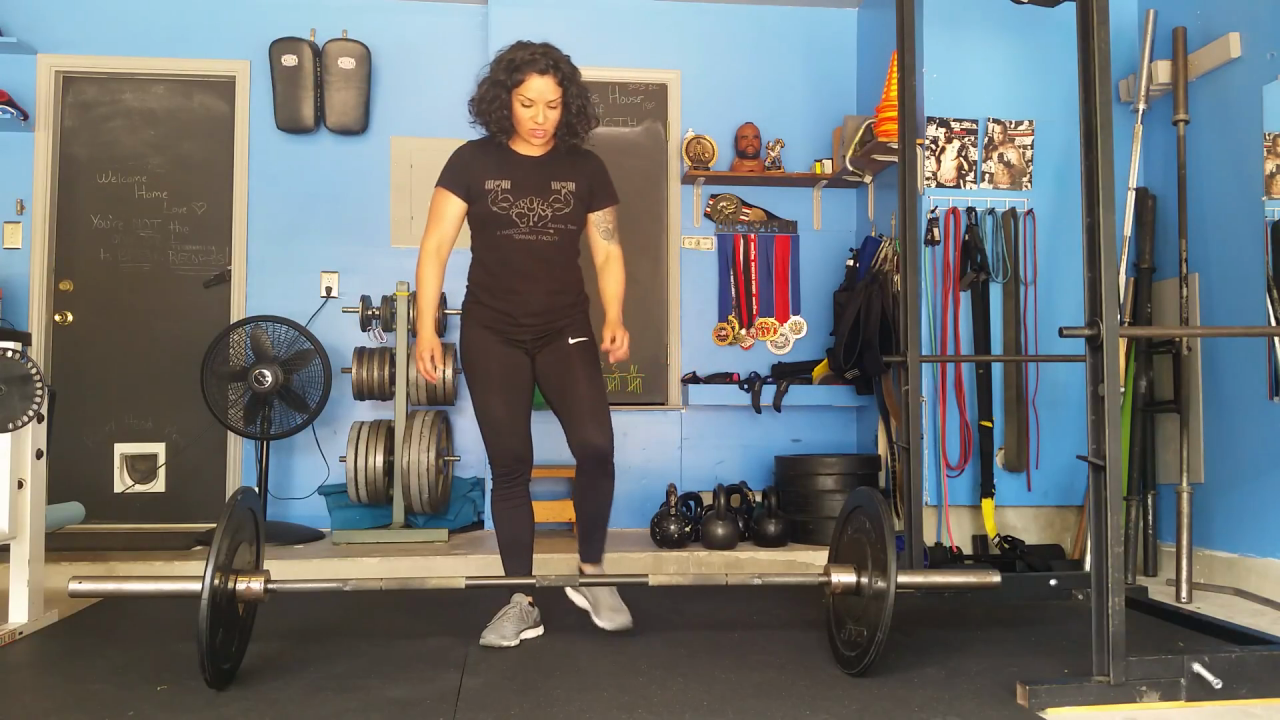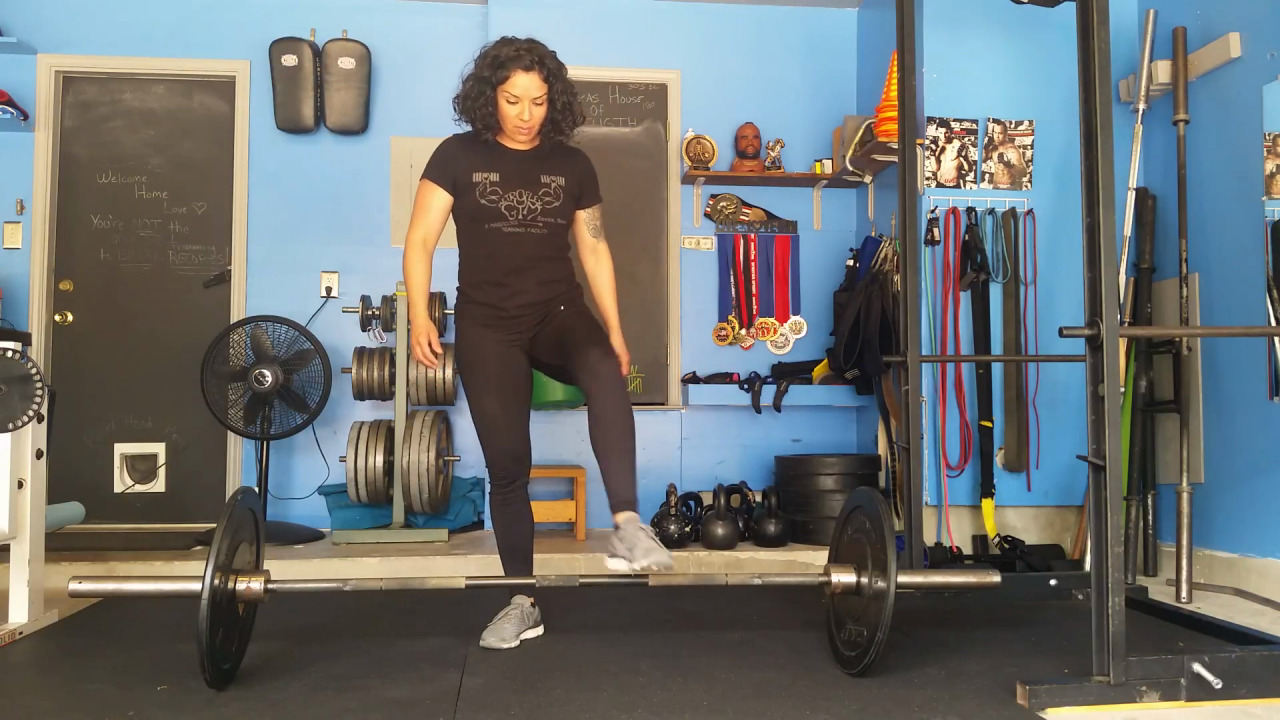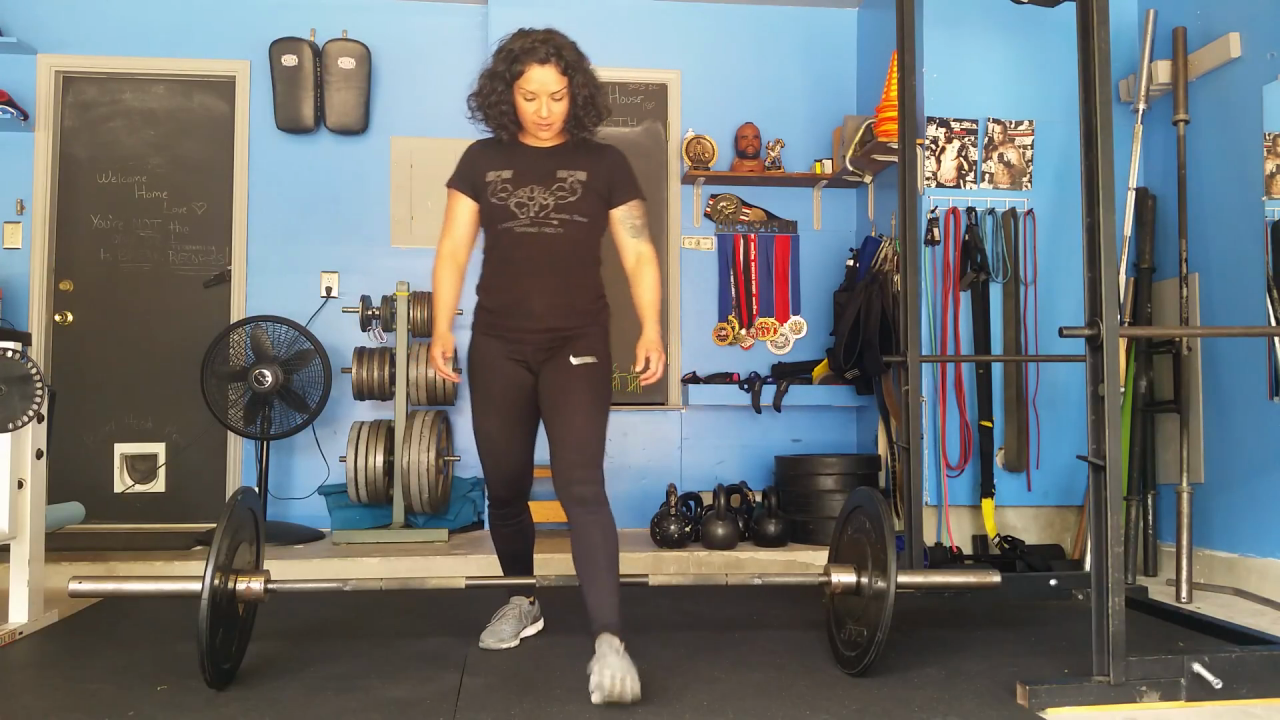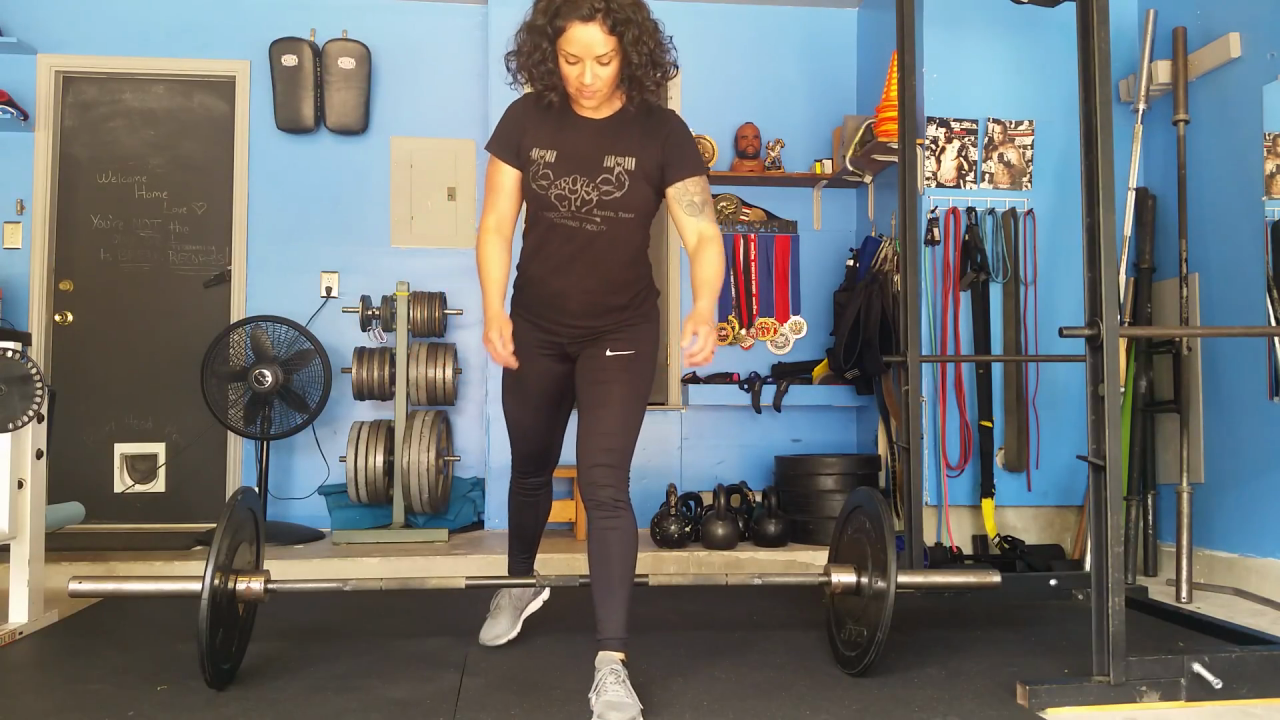
dt=0.5s
person 1, frame 1
left shoulder: (585, 168)
right shoulder: (472, 162)
left elbow: (608, 253)
right elbow: (435, 247)
left wrist: (613, 319)
right wrist: (426, 328)
left hip: (564, 328)
right hip: (491, 333)
left knee: (595, 444)
right knee: (510, 465)
left ankle: (590, 576)
right ankle: (521, 602)
person 1, frame 2
left shoulder: (572, 164)
right shoulder: (458, 156)
left elbow: (593, 251)
right elbow: (420, 239)
left wrist: (615, 329)
right wrist: (419, 316)
left hip: (558, 313)
right hip: (486, 327)
left knee: (604, 382)
right knee: (507, 466)
left ankle: (628, 529)
right ankle: (523, 602)
person 1, frame 3
left shoulder: (604, 163)
right shoulder: (482, 161)
left elbow: (638, 253)
right elbow: (453, 251)
left wrist: (651, 330)
right wrist: (442, 329)
left hip: (577, 344)
right hip: (499, 346)
left knee: (580, 485)
right knee: (505, 487)
left ankle: (609, 644)
right ankle: (523, 600)
person 1, frame 4
left shoulder: (661, 132)
right shoulder: (524, 120)
left elbow: (702, 233)
right elbow: (496, 224)
left wrist: (703, 310)
right wrist: (494, 309)
left hip: (621, 333)
right hip: (537, 328)
left knee: (604, 485)
right knee: (530, 467)
right ankle: (522, 581)
